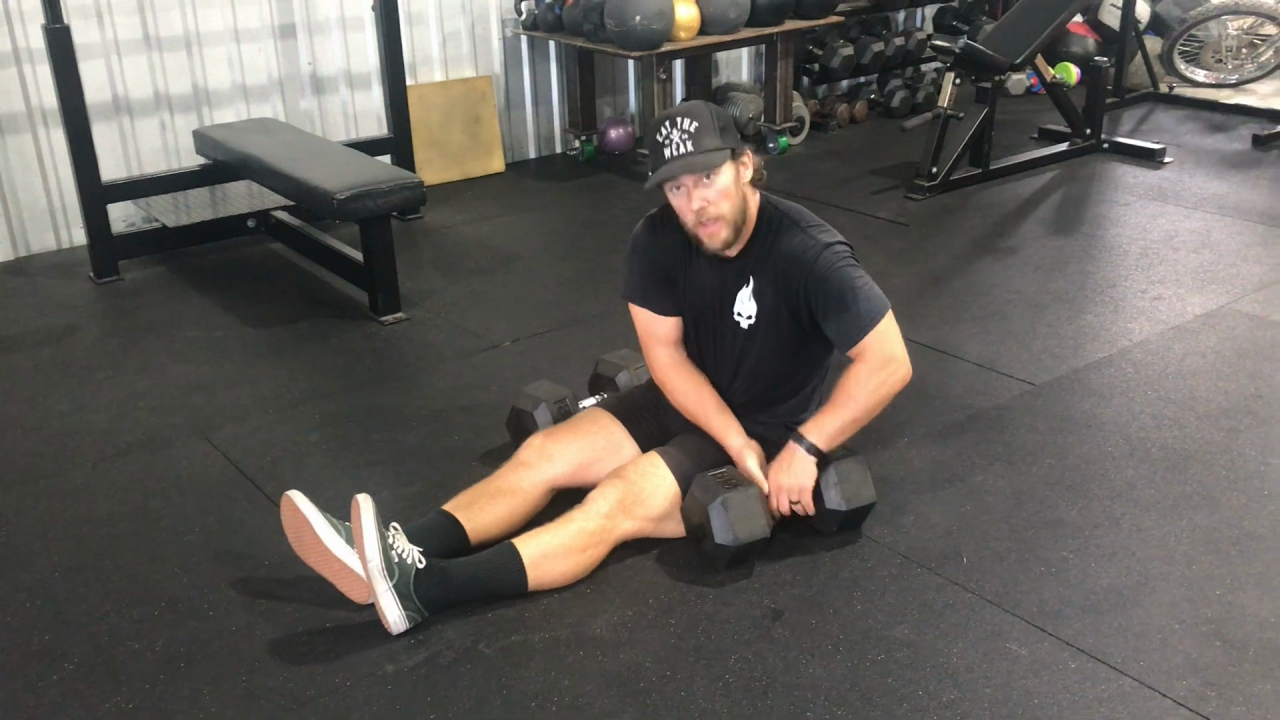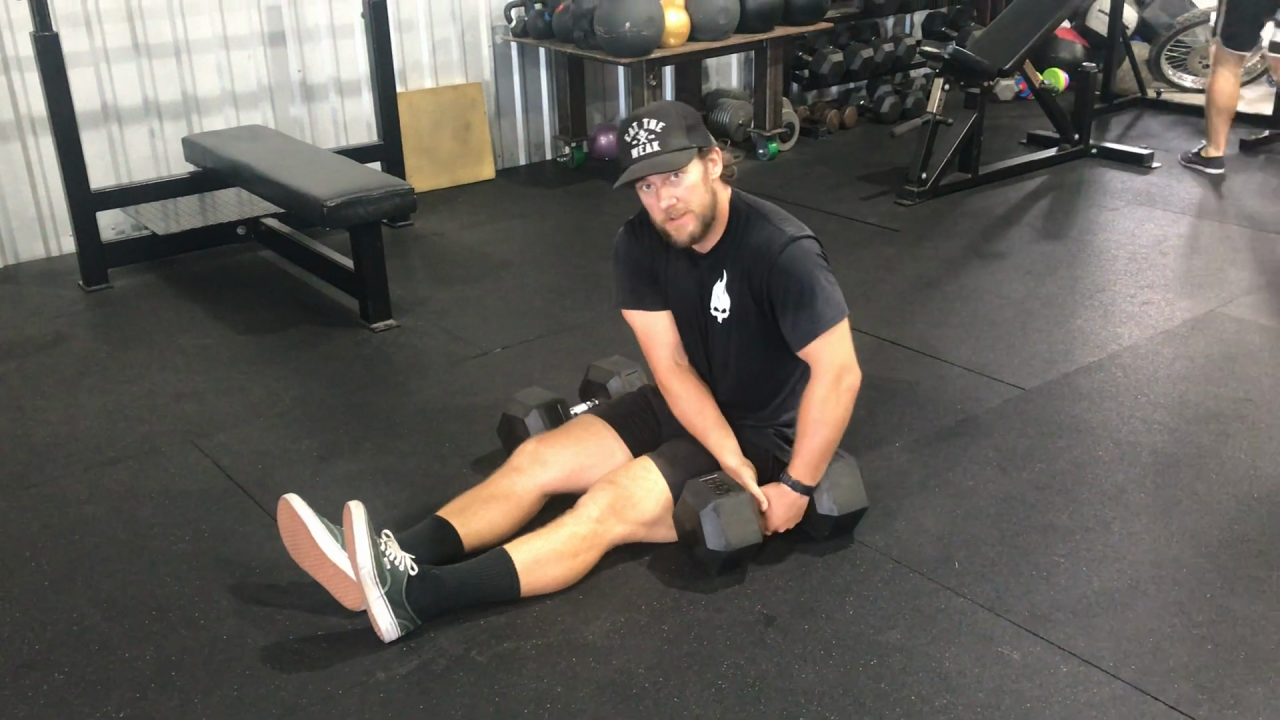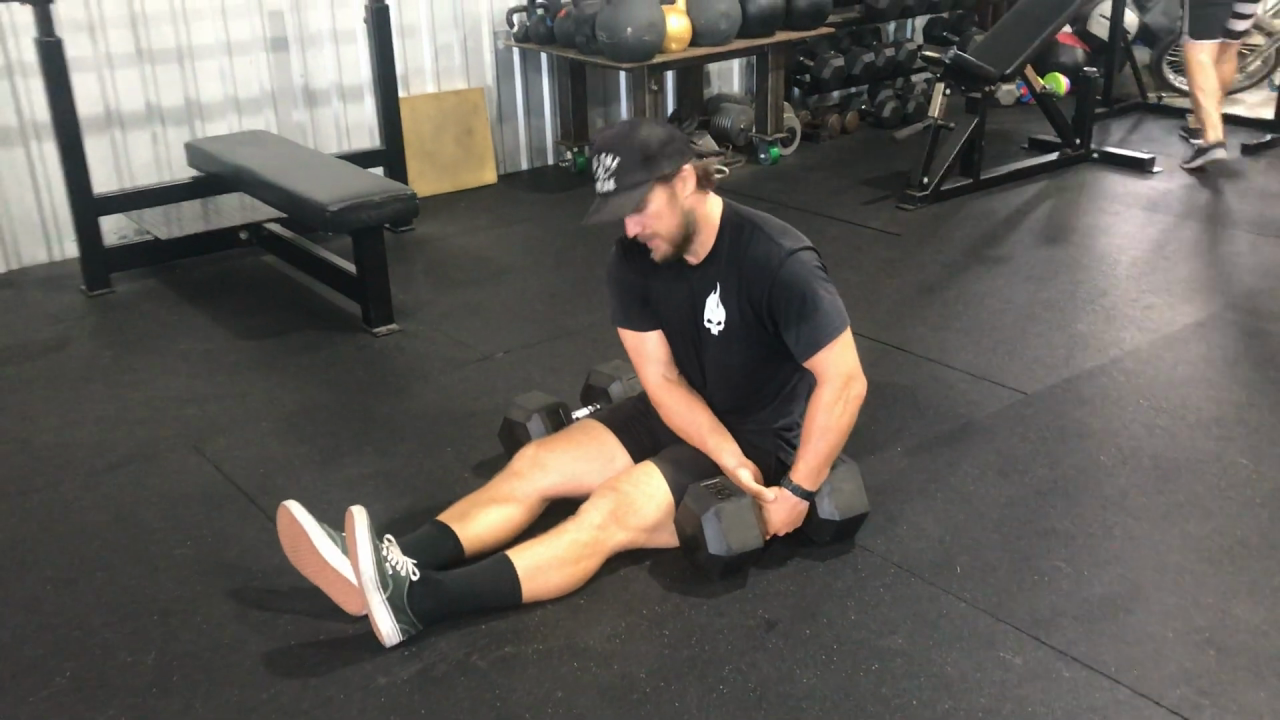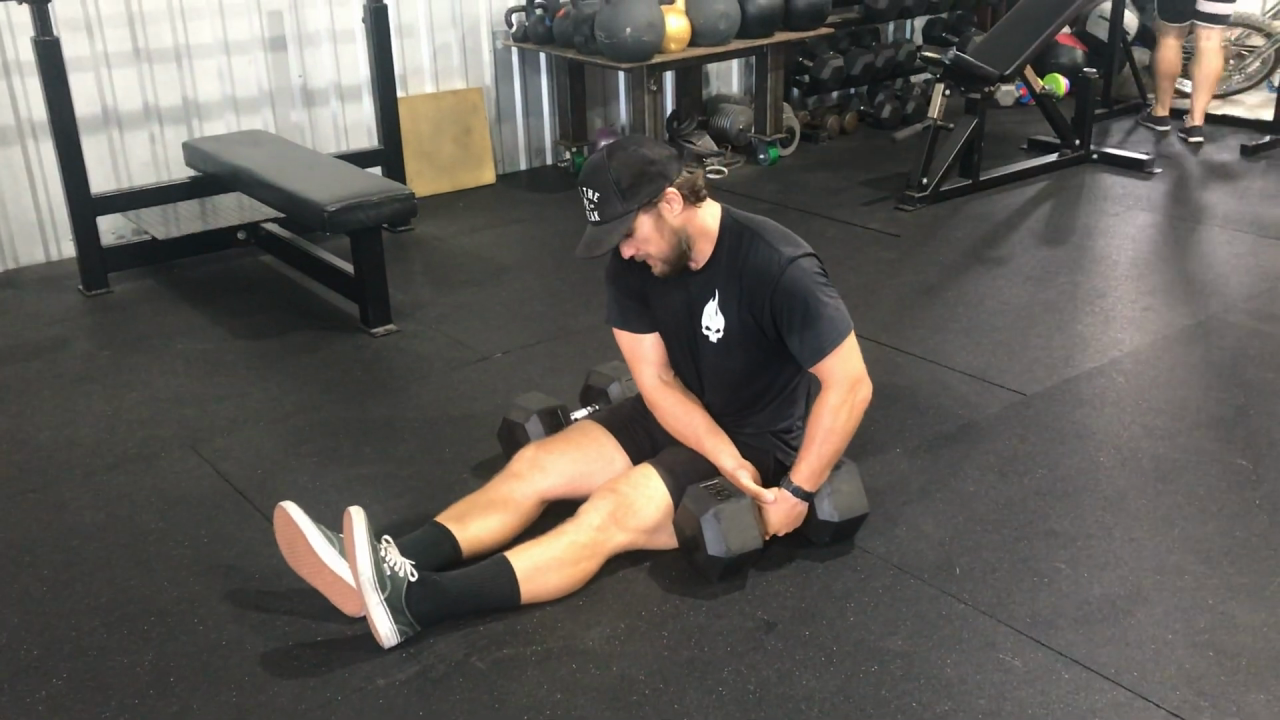
dt=0.5s
person 1, frame 1
left shoulder: (809, 255)
right shoulder: (657, 239)
left elbow: (888, 363)
right elbow: (664, 354)
left wrist: (804, 448)
right wrist: (734, 443)
left hip: (768, 431)
right hip: (686, 401)
left knee: (619, 502)
right knee: (542, 452)
left ankle: (422, 587)
right ankle: (401, 559)
person 1, frame 2
left shoulder: (781, 250)
right shoulder: (638, 244)
left elbow: (837, 375)
right elbow: (672, 368)
left wrist: (795, 488)
right wrist: (730, 462)
left hip: (759, 433)
right hip: (678, 408)
left knee: (609, 505)
right knee: (536, 458)
left ankle: (413, 597)
right ankle: (390, 563)
person 1, frame 3
left shoulder: (778, 261)
right shoulder: (633, 260)
left elbow: (843, 382)
right elbow: (662, 381)
left wrist: (796, 492)
right wrist: (730, 464)
left hip: (760, 437)
right hip: (682, 417)
left knee: (613, 511)
right knee: (536, 463)
left ankle: (415, 601)
right ankle: (393, 568)
person 1, frame 4
left shoulder: (778, 267)
right shoulder: (633, 264)
left elbow: (849, 385)
right elbow: (659, 382)
left wrist: (795, 492)
right wrist: (728, 462)
left hip: (760, 440)
right hip: (680, 416)
left knee: (611, 513)
right knee: (534, 465)
left ankle: (413, 602)
right ankle: (387, 569)
